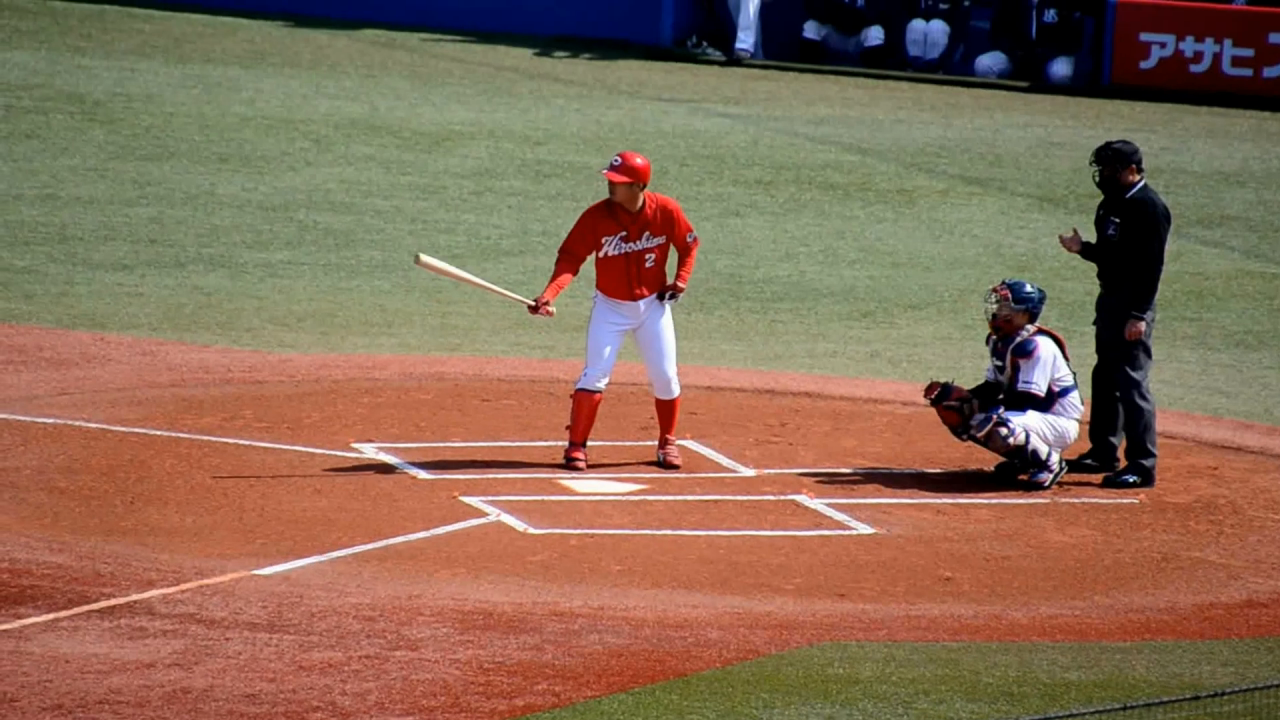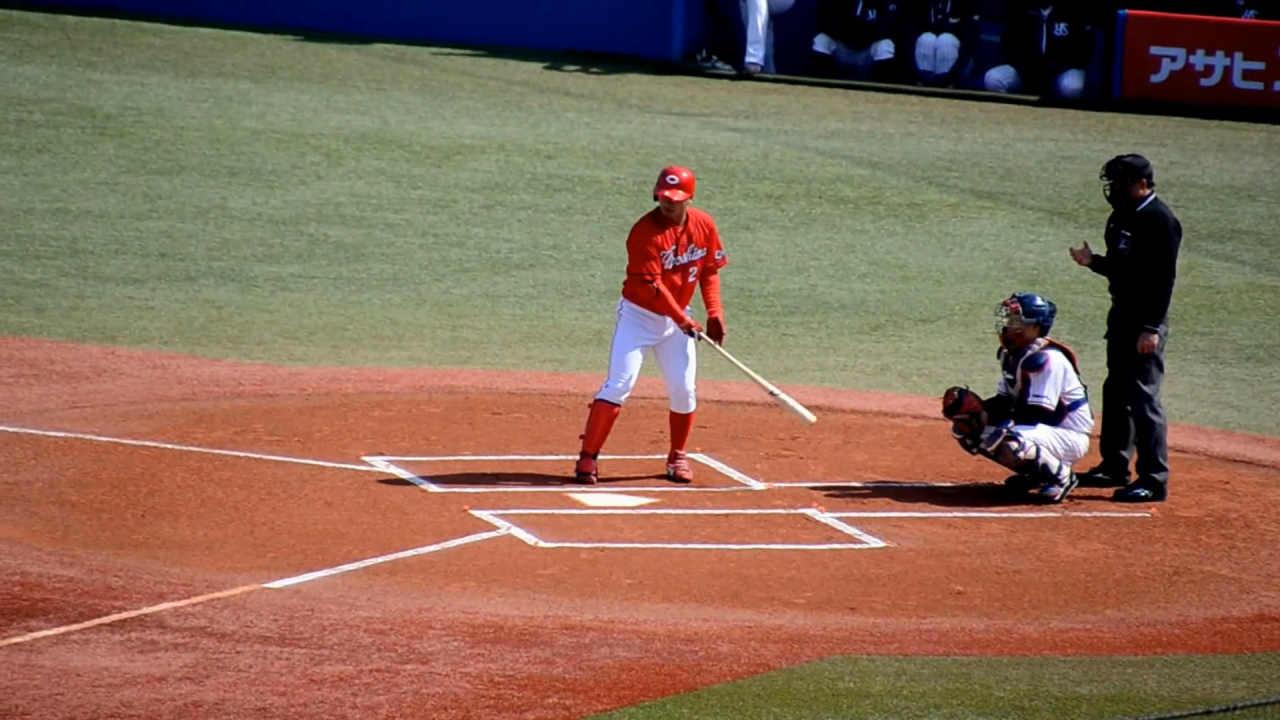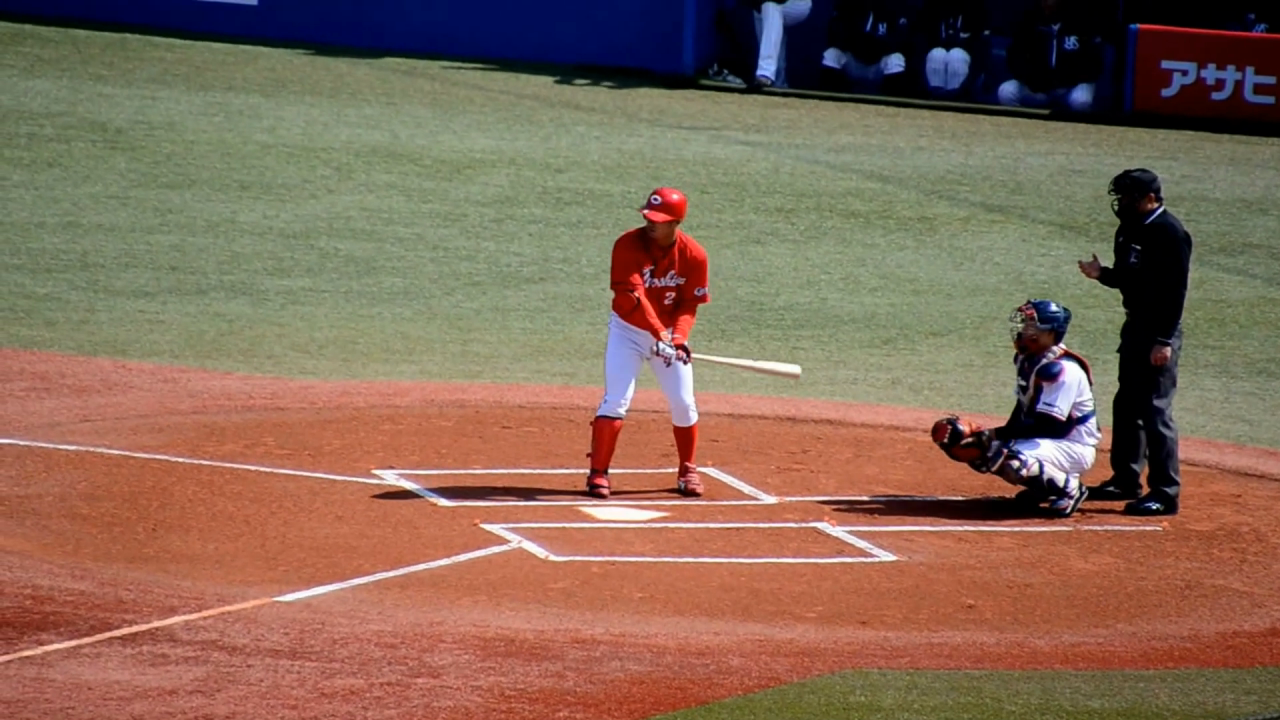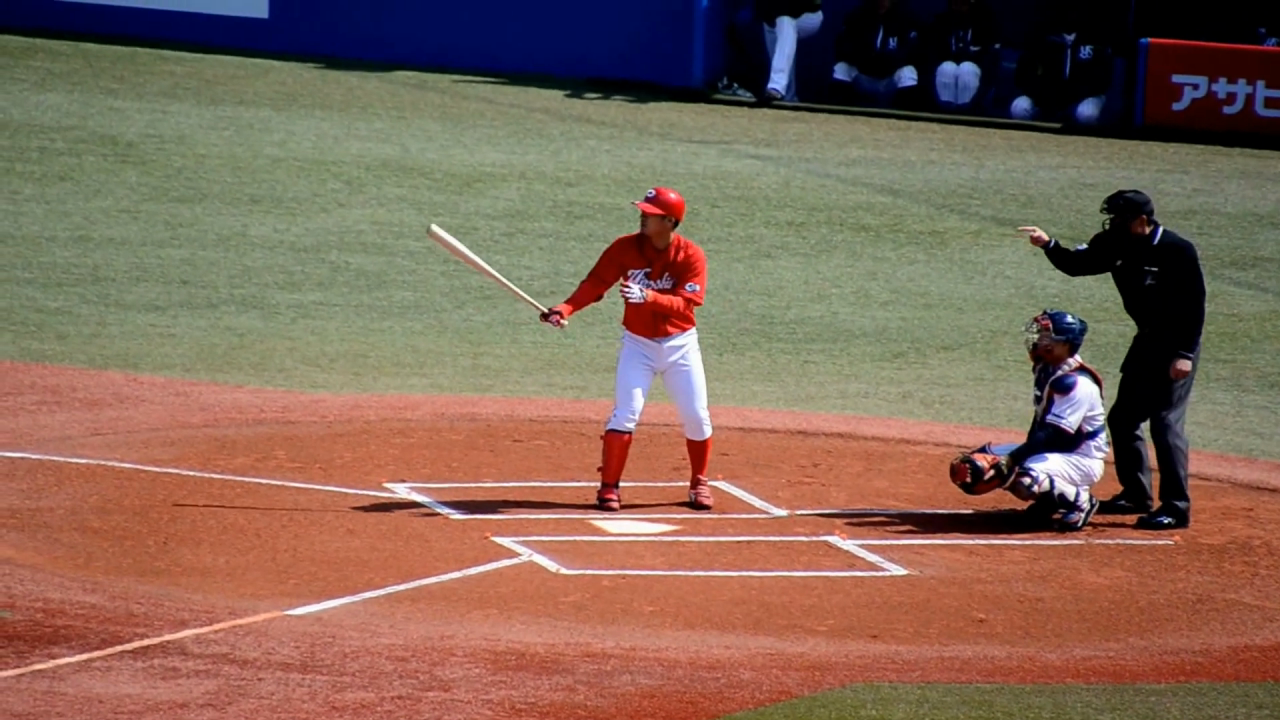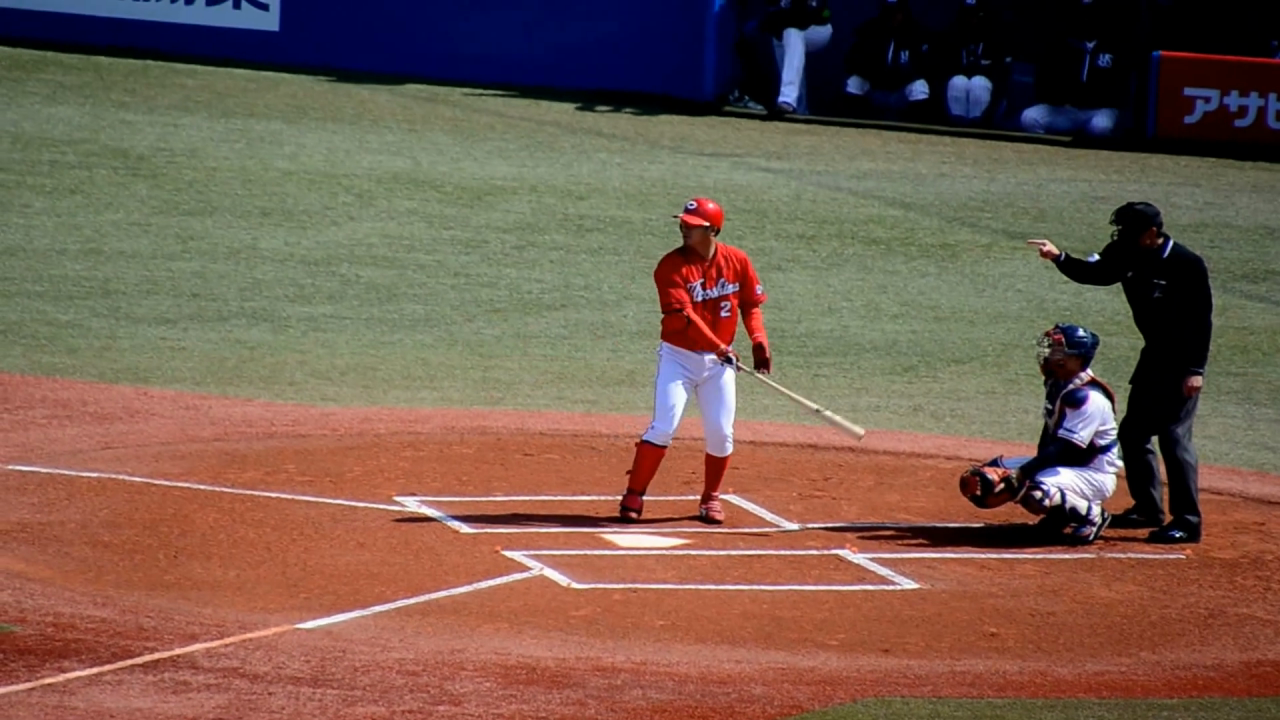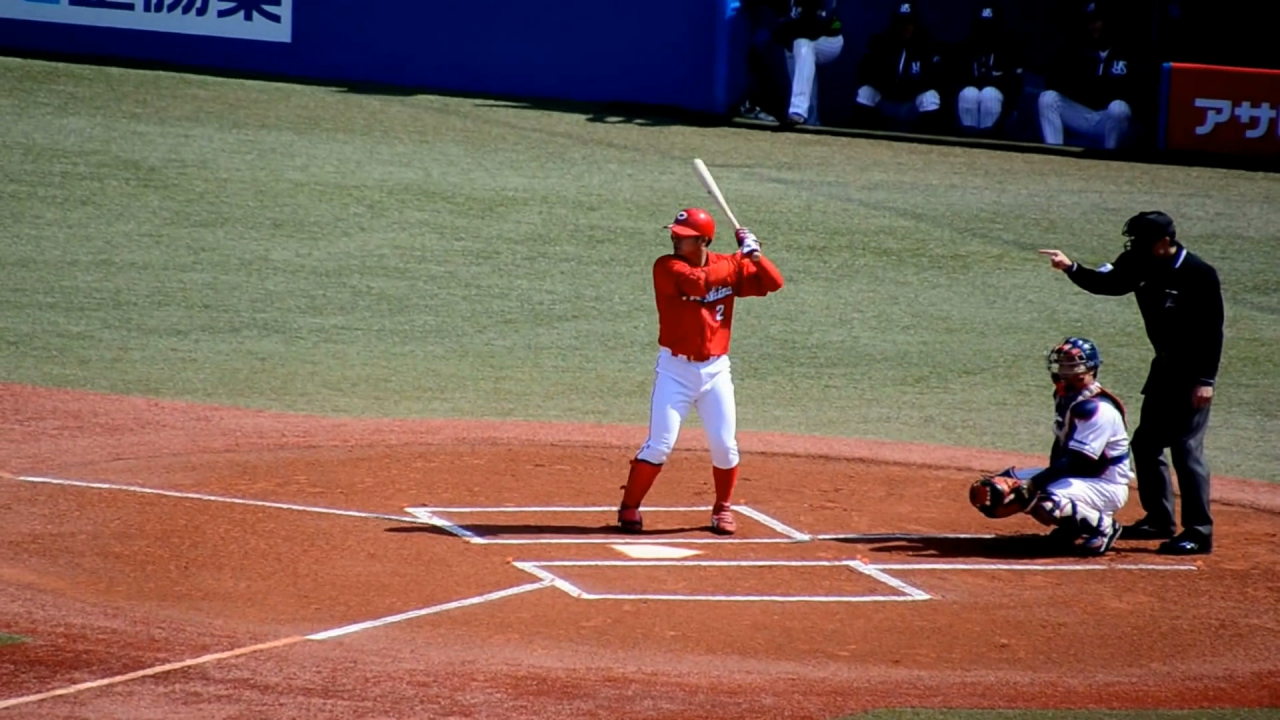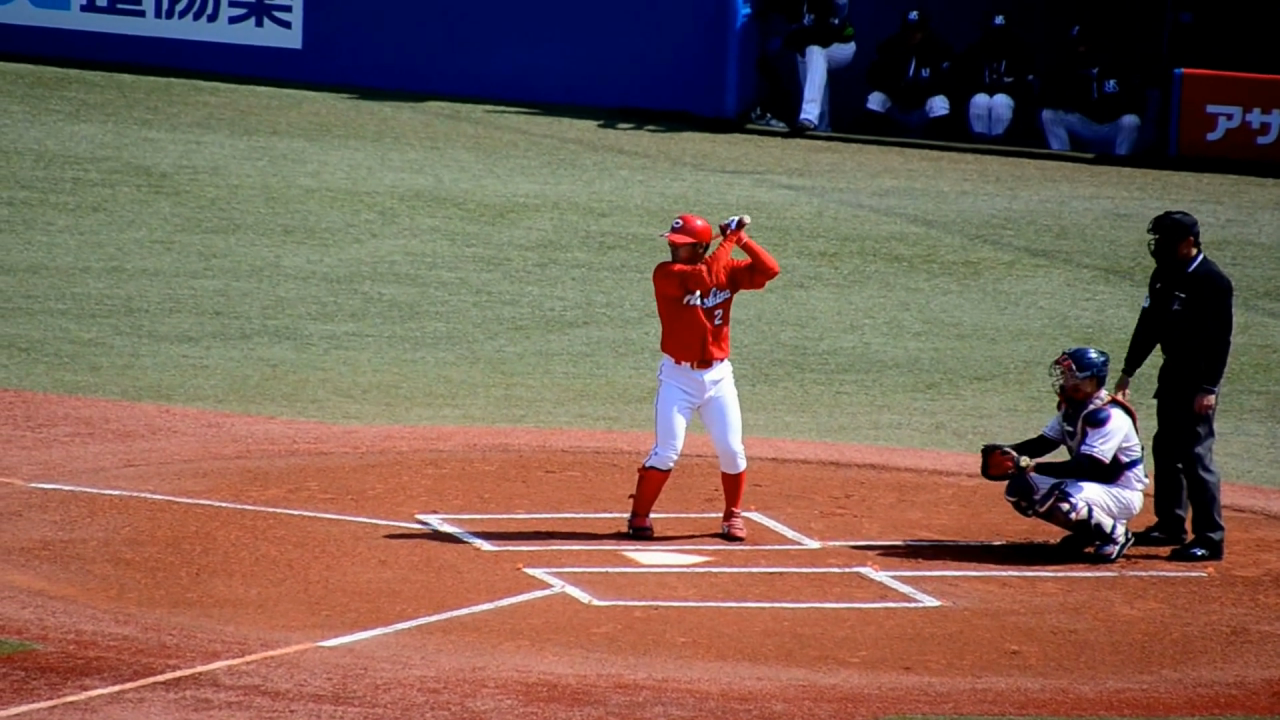
dt=0.5s
person 1, frame 1
left shoulder: (1149, 207)
right shoulder: (1111, 202)
left elbow: (1152, 265)
left wrist: (1139, 315)
right wrist: (1082, 248)
left hip: (1132, 305)
right hip: (1109, 299)
left knee: (1131, 383)
right knee: (1104, 379)
left ankle: (1142, 466)
right ankle: (1103, 452)
person 1, frame 2
left shoulder: (1159, 220)
right shoulder: (1120, 215)
left elbow: (1164, 278)
left wrist: (1151, 328)
right wrist: (1093, 261)
left hip: (1144, 319)
right hip: (1120, 313)
left knee: (1143, 396)
right knee: (1115, 392)
left ankle: (1153, 480)
right ankle: (1114, 466)
person 1, frame 3
left shoulder: (1169, 232)
right shoulder: (1130, 228)
left elbow: (1175, 290)
left wrist: (1164, 340)
right wrist: (1101, 273)
left hip: (1158, 332)
right hip: (1134, 326)
left knee: (1155, 410)
right knee: (1126, 405)
left ankle: (1165, 493)
right ankle: (1126, 479)
person 1, frame 4
left shoulder: (1177, 250)
right shoulder: (1115, 245)
left elbow: (1195, 304)
right elbow: (1078, 264)
left wrist: (1185, 353)
right wrist: (1048, 244)
left hip: (1176, 347)
right hip: (1146, 341)
left knee: (1166, 421)
right knee: (1122, 419)
left ankle: (1176, 507)
right ankle: (1137, 494)
person 1, frame 5
left shoulder: (1186, 264)
right shoulder: (1127, 255)
left elbow: (1201, 320)
right elbow: (1092, 272)
left wrist: (1196, 369)
right wrist: (1059, 257)
left hip: (1182, 361)
right hip: (1153, 355)
left knee: (1174, 435)
right knee: (1132, 432)
left ankle: (1188, 522)
right ankle: (1148, 508)
person 1, frame 6
left shoulder: (1200, 274)
right shoulder: (1140, 266)
left elbow: (1213, 330)
right elbow: (1104, 282)
left wrist: (1206, 380)
right wrist: (1071, 268)
left hip: (1192, 372)
right hip: (1163, 367)
left knee: (1186, 448)
right knee: (1146, 444)
left ankle: (1199, 533)
right ankle: (1160, 519)
person 1, frame 7
left shoulder: (1213, 281)
right shoulder: (1164, 274)
left elbow: (1220, 338)
right elbow: (1150, 323)
left wrist: (1208, 388)
right wrist: (1128, 369)
left hip: (1197, 379)
right hip: (1172, 372)
left knee: (1195, 454)
right knee: (1166, 449)
left ankle: (1210, 539)
right ankle: (1170, 525)
person 2, frame 1
left shoulder: (667, 210)
right shoulder: (595, 216)
left elbow: (688, 246)
right elbow: (570, 258)
left wrist: (681, 281)
right wrist: (549, 295)
left hip: (652, 304)
right hip: (610, 306)
left knee: (665, 376)
right knee: (595, 376)
left ankle: (667, 443)
right ankle: (576, 445)
person 2, frame 2
left shoulder: (704, 225)
right shoulder: (645, 232)
left elbow: (709, 272)
right elbow: (652, 286)
left wrist: (714, 314)
right wrist: (686, 322)
left hip: (676, 319)
right hip: (638, 315)
left knee: (683, 391)
right knee: (618, 386)
left ankle: (677, 456)
right ankle: (587, 456)
person 2, frame 3
left shoulder: (693, 254)
right shoulder: (628, 245)
left elbow: (689, 305)
right elbow: (634, 297)
left wrist: (679, 339)
right wrist: (660, 337)
left hip: (669, 332)
right hip: (627, 330)
left knee: (683, 402)
right knee: (616, 401)
left ankle: (688, 470)
right ankle: (599, 472)
person 2, frame 4
left shoulder: (691, 255)
right shoulder: (624, 247)
left elbow: (686, 302)
right elbow: (595, 283)
left wrist: (648, 297)
right wrist: (565, 309)
left hip: (681, 344)
right hip: (638, 344)
left knee: (696, 417)
right knee: (626, 415)
left ankle: (699, 483)
right ankle: (609, 486)
person 2, frame 5
left shoulder: (738, 261)
right shoulder: (672, 264)
left elbow: (751, 304)
right elbow: (682, 315)
left wrist: (758, 339)
right wrist: (718, 348)
left hip: (720, 360)
right hip: (679, 356)
left knee: (721, 433)
right knee: (664, 426)
left ankle: (710, 498)
right ankle: (634, 496)
person 2, frame 6
left shoulder: (730, 266)
right shoulder: (667, 267)
left elbow: (774, 282)
right elbow: (699, 282)
left wrist: (751, 252)
right wrist: (739, 257)
left hip: (716, 369)
right hip: (675, 369)
left knee: (724, 445)
right knee: (660, 444)
left ankle: (722, 509)
right ankle: (630, 508)
person 2, frame 7
left shoulder: (727, 271)
right shoulder: (665, 273)
left elbow: (770, 270)
right elbow: (703, 276)
left wrist: (740, 237)
right wrist: (730, 237)
left hip: (718, 375)
right hip: (678, 376)
left knee: (731, 450)
right knee: (667, 451)
left ankle: (733, 515)
right ankle: (640, 515)
person 3, frame 1
left shoulder: (1036, 346)
right shoulder: (999, 341)
left elbow: (1027, 401)
right elbow: (991, 389)
left wrist: (975, 405)
right wrist: (961, 397)
left hip: (1059, 423)
right hip: (1030, 415)
left knee: (999, 428)
right knee: (959, 416)
left ankle: (1050, 461)
right ankle: (1022, 459)
person 3, frame 2
left shoulder: (1047, 359)
right shoulder: (1011, 354)
left elbow: (1037, 415)
right elbow: (1003, 403)
left wrist: (985, 417)
right wrist: (972, 409)
left hip: (1069, 436)
right hip: (1039, 430)
left knee: (1010, 442)
right knee: (965, 429)
left ankle: (1060, 475)
right ankle: (1032, 471)
person 3, frame 3
left shoulder: (1061, 369)
right shoulder: (1027, 360)
left elbow: (1045, 424)
right elbow: (1022, 409)
left wrist: (994, 434)
right wrist: (984, 433)
left hip: (1073, 447)
right hip: (1042, 440)
left knee: (1014, 462)
right knee: (974, 447)
left ankle: (1068, 486)
right ankle: (1042, 486)
person 3, frame 4
left shoulder: (1075, 383)
right shoulder: (1045, 371)
left elbow: (1051, 435)
left wrist: (1011, 460)
right wrist: (1025, 453)
left hip: (1081, 460)
right hip: (1050, 451)
left knee: (1024, 478)
right knee: (982, 459)
left ankle: (1079, 501)
right ankle: (1050, 499)
person 3, frame 5
left shoulder: (1087, 397)
right shoulder: (1057, 385)
left elbow: (1062, 450)
left wrist: (1021, 473)
right wrist: (1036, 467)
left hip: (1093, 474)
right hip: (1060, 464)
left knee: (1035, 492)
right knee: (993, 473)
left ankle: (1091, 514)
right ankle: (1060, 512)
person 3, frame 6
left shoulder: (1097, 409)
right shoulder: (1065, 397)
left elbow: (1074, 462)
left wrist: (1030, 485)
left hip: (1105, 486)
right hip: (1073, 477)
left knee: (1045, 501)
left ankle: (1102, 525)
right ankle: (1072, 523)
person 3, frame 7
left shoulder: (1109, 416)
right shoulder: (1071, 407)
left elbow: (1084, 466)
right elbow: (1044, 443)
left wrist: (1029, 465)
right wrist: (1008, 451)
left hip: (1121, 493)
right hip: (1089, 484)
left knee: (1060, 502)
right knee: (1019, 489)
left ankle: (1115, 533)
right ankle: (1087, 530)
